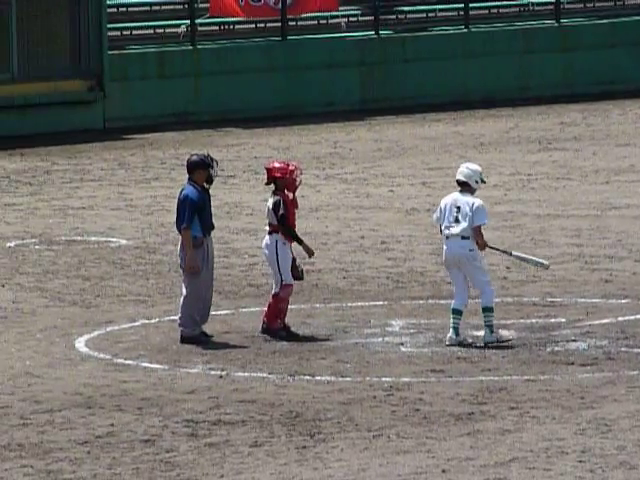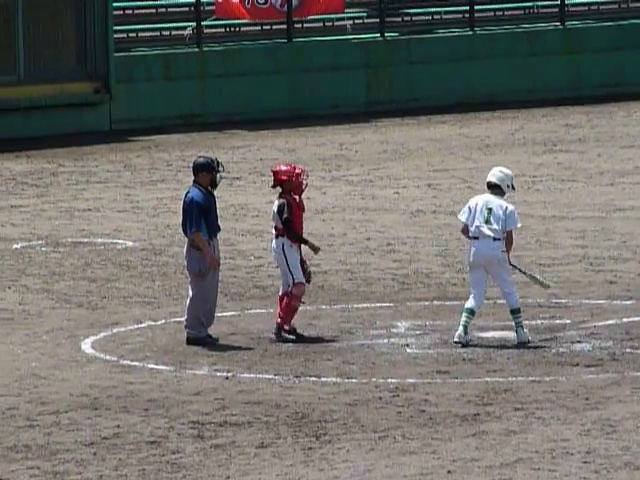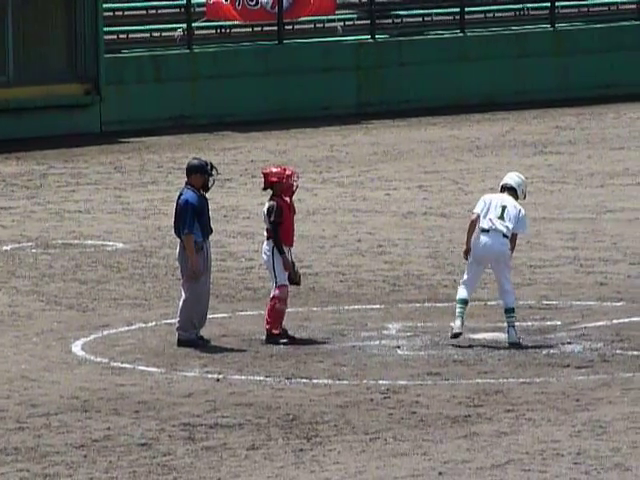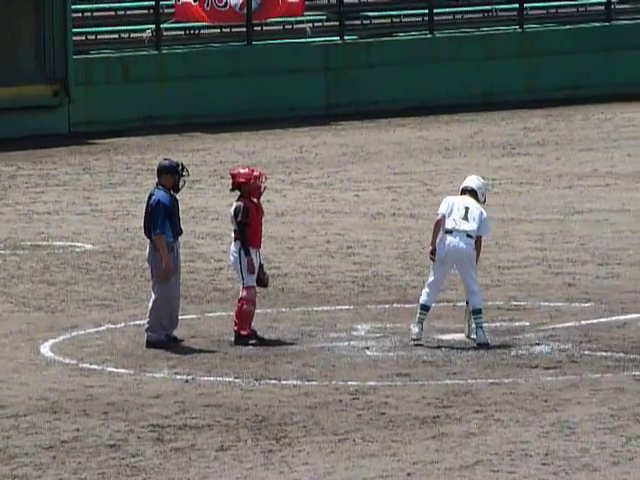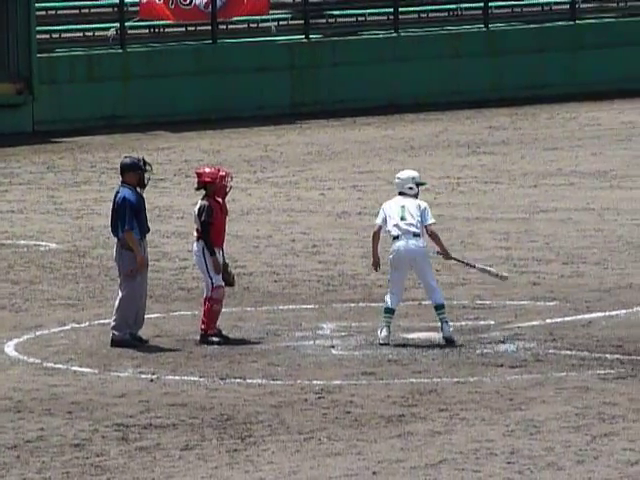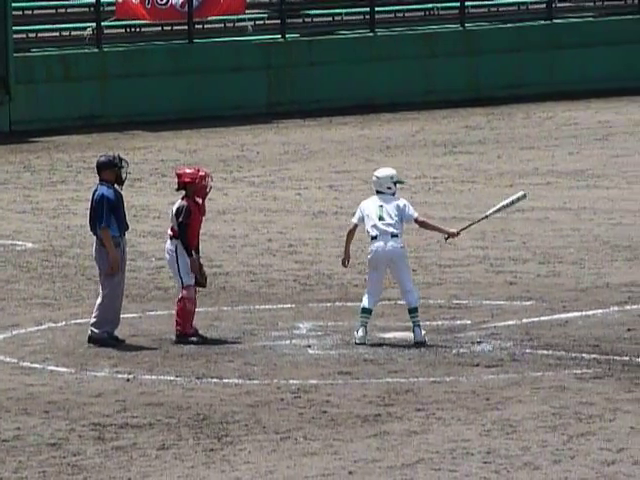
dt=0.3s
person 1, frame 1
left shoulder: (202, 190)
right shoulder: (189, 194)
right elbow: (185, 227)
right wrist: (189, 254)
left hip: (205, 242)
right hip: (195, 246)
left knee: (205, 289)
right knee: (192, 290)
left ankle: (197, 327)
right ankle: (188, 331)
person 1, frame 2
left shoulder: (206, 193)
right shoulder: (195, 197)
right elbow: (194, 231)
right wrist: (209, 253)
left hip: (211, 244)
right hip: (200, 248)
left knee: (210, 291)
right knee: (199, 292)
left ankle: (203, 329)
right ankle: (194, 333)
person 1, frame 3
left shoulder: (197, 195)
right shoulder: (189, 198)
right elbow: (186, 232)
right wrist: (192, 258)
left hip: (202, 247)
right hip: (193, 250)
left knee: (202, 293)
right knee: (192, 293)
left ankle: (194, 332)
right ankle: (185, 335)
person 1, frame 4
left shoulder: (166, 195)
right shoulder: (161, 199)
right elbow: (158, 233)
right wrist: (165, 259)
left hip: (171, 247)
right hip: (163, 250)
left knee: (172, 293)
right knee: (162, 294)
left ankle: (166, 332)
right ankle: (154, 336)
person 1, frame 5
left shoulder: (133, 193)
right shoulder: (126, 196)
right elbow: (126, 230)
right wrist: (139, 253)
left hip: (137, 247)
right hip: (129, 249)
left knee: (139, 292)
right knee: (128, 293)
left ankle: (131, 332)
right ankle: (119, 335)
person 1, frame 6
left shoulder: (111, 191)
right shoulder: (104, 194)
right elbow: (103, 227)
right wrist: (112, 252)
left hip: (116, 244)
right hip: (109, 246)
left knee: (115, 292)
right knee: (110, 292)
left ankle: (107, 331)
right ankle: (97, 332)
person 2, frame 1
left shoulder: (284, 197)
right shoulder: (278, 200)
right elbow: (286, 226)
left wrist: (291, 254)
right wrist: (303, 245)
left hip: (282, 245)
right hip: (276, 245)
left knee: (282, 286)
right knee: (285, 285)
left ankle: (279, 324)
right ankle: (269, 324)
person 2, frame 2
left shoulder: (292, 200)
right shoulder: (283, 202)
right elbow: (289, 230)
left wrist: (300, 256)
right wrist: (309, 244)
left hip: (291, 247)
right hip: (284, 247)
left knee: (289, 288)
right knee: (298, 285)
left ankle: (286, 326)
right ankle: (282, 325)
person 2, frame 3
left shoulder: (284, 202)
right shoulder: (274, 205)
right elbow: (274, 233)
left wrist: (288, 256)
right wrist: (284, 256)
left hip: (283, 250)
right hip: (275, 251)
left knee: (282, 290)
right knee: (280, 289)
left ankle: (278, 328)
right ankle: (272, 332)
person 2, frame 4
left shoulder: (253, 204)
right shoulder: (241, 206)
right elbow: (241, 234)
left wrist: (258, 260)
right wrist: (249, 258)
left hip: (252, 251)
right hip: (242, 252)
left knee: (251, 291)
right knee: (248, 291)
left ankle: (247, 329)
right ankle: (240, 333)
person 2, frame 5
left shoulder: (217, 204)
right shoulder: (206, 205)
right elbow: (205, 234)
left wrist: (222, 257)
right wrist: (214, 257)
left hip: (214, 251)
right hip: (205, 251)
left knee: (213, 290)
right knee: (217, 289)
left ankle: (212, 329)
right ankle: (206, 332)
person 2, frame 6
left shoulder: (196, 204)
right shoulder: (184, 205)
right elbow: (182, 234)
left wrist: (197, 257)
right wrist: (192, 258)
left hip: (186, 250)
right hip: (178, 249)
left knee: (191, 289)
right knee: (187, 289)
left ankle: (188, 328)
right ankle: (182, 332)
person 3, frame 1
left shoulder: (445, 201)
right shoulder: (476, 203)
left elbow: (440, 229)
right elbow: (477, 232)
right wrist: (482, 244)
left hip: (448, 249)
right hip: (467, 249)
left knee: (460, 293)
right knee: (486, 290)
left ankle: (454, 334)
right ankle: (490, 333)
person 3, frame 2
left shoulder: (474, 201)
right shoulder: (507, 207)
left elbow: (464, 230)
right elbow: (508, 236)
right wrist: (507, 254)
left hip: (476, 250)
right hip: (496, 250)
left knee: (476, 293)
right knee: (509, 292)
left ankle: (462, 332)
right ankle: (520, 333)
person 3, frame 3
left shoulder: (488, 198)
right shoulder: (519, 209)
left elbow: (474, 220)
right elbow: (515, 239)
left wrist: (467, 243)
right wrist: (508, 258)
left hip: (481, 243)
right hip: (502, 246)
left knee: (467, 284)
right knee: (507, 290)
left ankle: (458, 322)
right ankle: (512, 333)
person 3, frame 4
left shoulder: (450, 200)
right shoulder: (481, 211)
left elbow: (439, 219)
right elbow: (478, 241)
left wrist: (432, 244)
right wrist: (474, 263)
left hip: (446, 244)
right hip: (467, 246)
left knee: (431, 287)
right knee: (473, 291)
left ankle: (418, 328)
right ankle: (479, 333)
person 3, frame 5
left shoulder: (388, 205)
right shoulder: (420, 204)
left elbow: (376, 231)
right elbow: (431, 231)
left wrist: (375, 255)
right wrist: (444, 250)
left hip: (398, 248)
right hip: (418, 246)
left knee: (394, 291)
right knee: (432, 287)
left ankle: (384, 332)
right ankle: (446, 328)
person 3, frame 6
left shoulder: (365, 204)
right shoulder: (399, 202)
left elbow: (352, 229)
right elbow: (421, 222)
left wrist: (346, 252)
right wrist: (446, 232)
left hip: (376, 248)
right hip: (396, 247)
left knee: (372, 291)
right knee: (408, 290)
left ankle: (361, 332)
right ankle: (417, 331)
